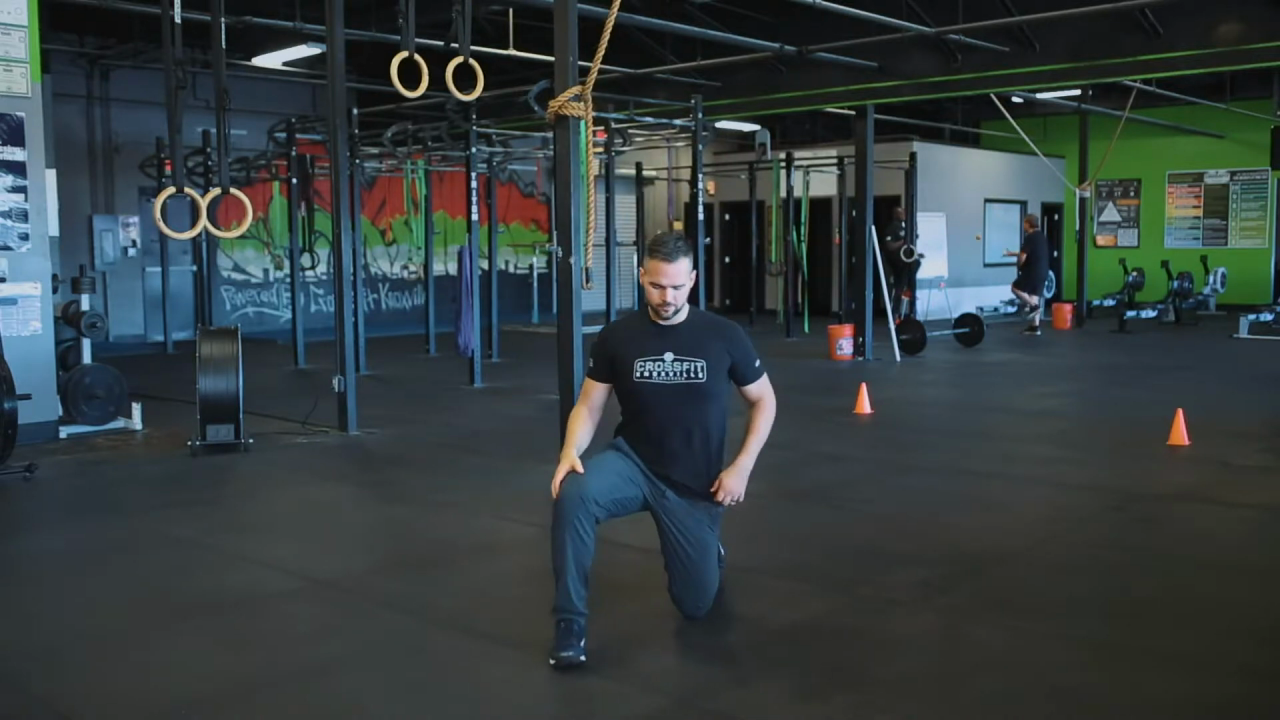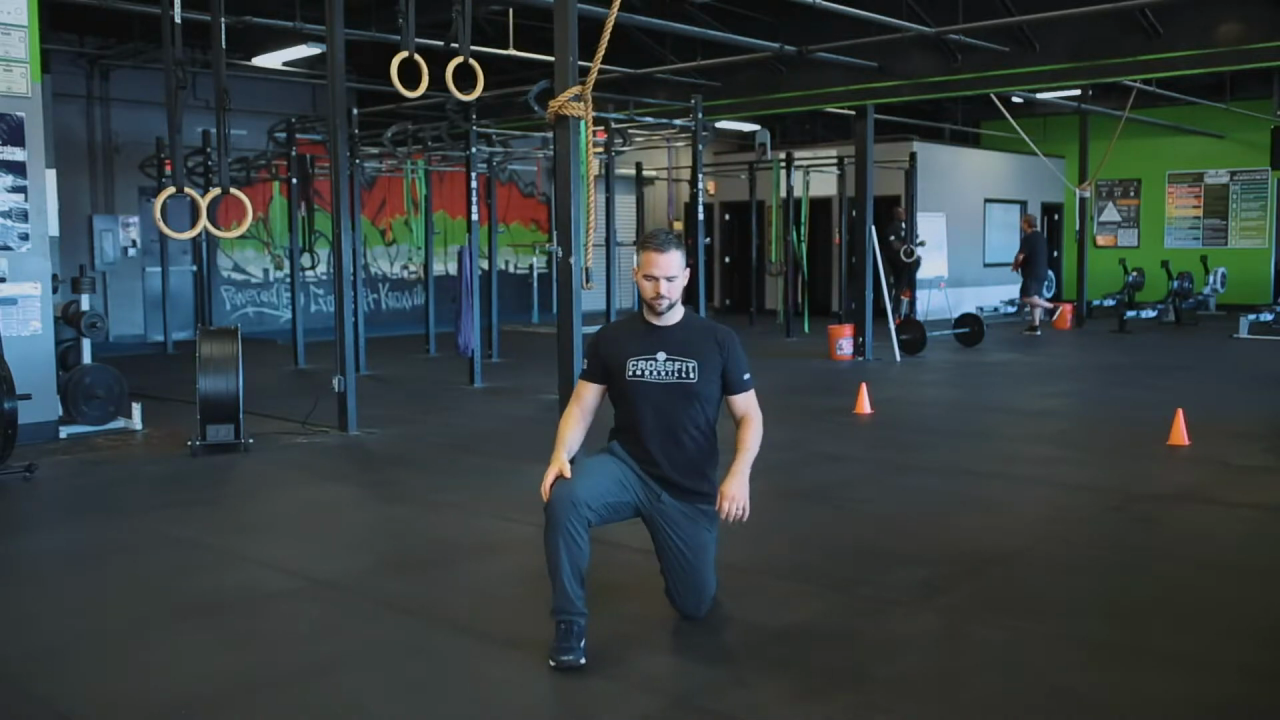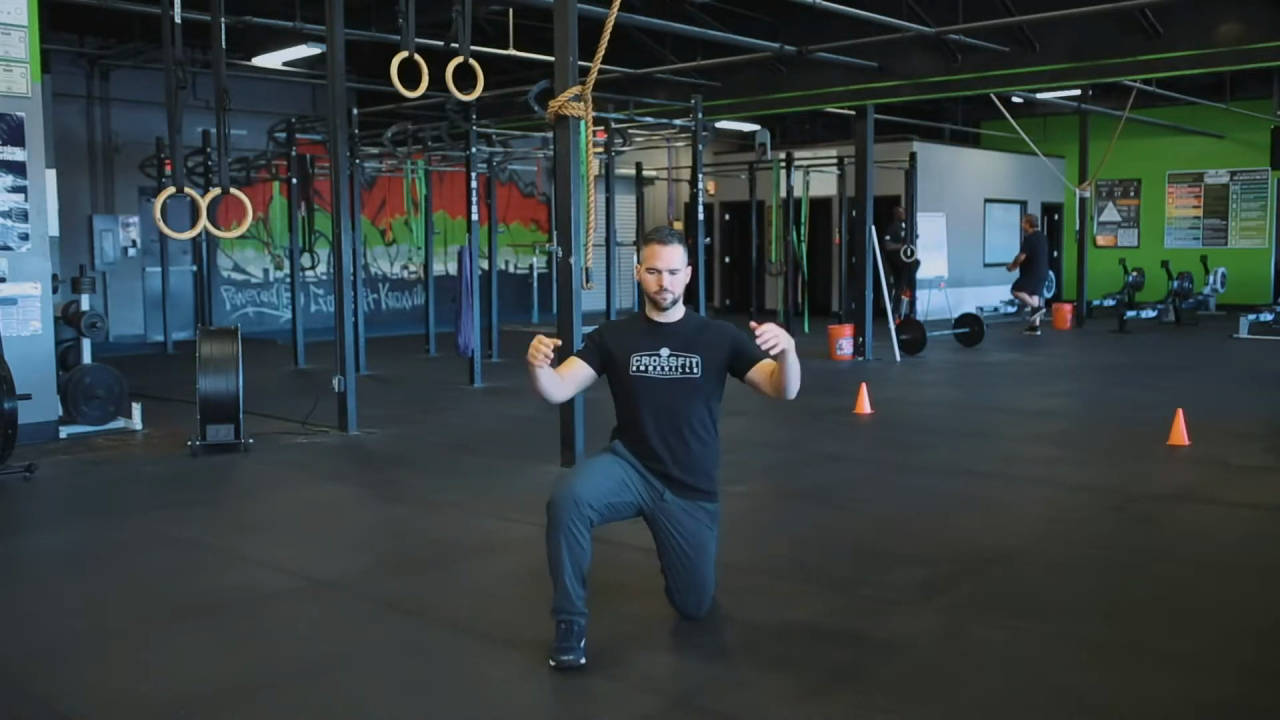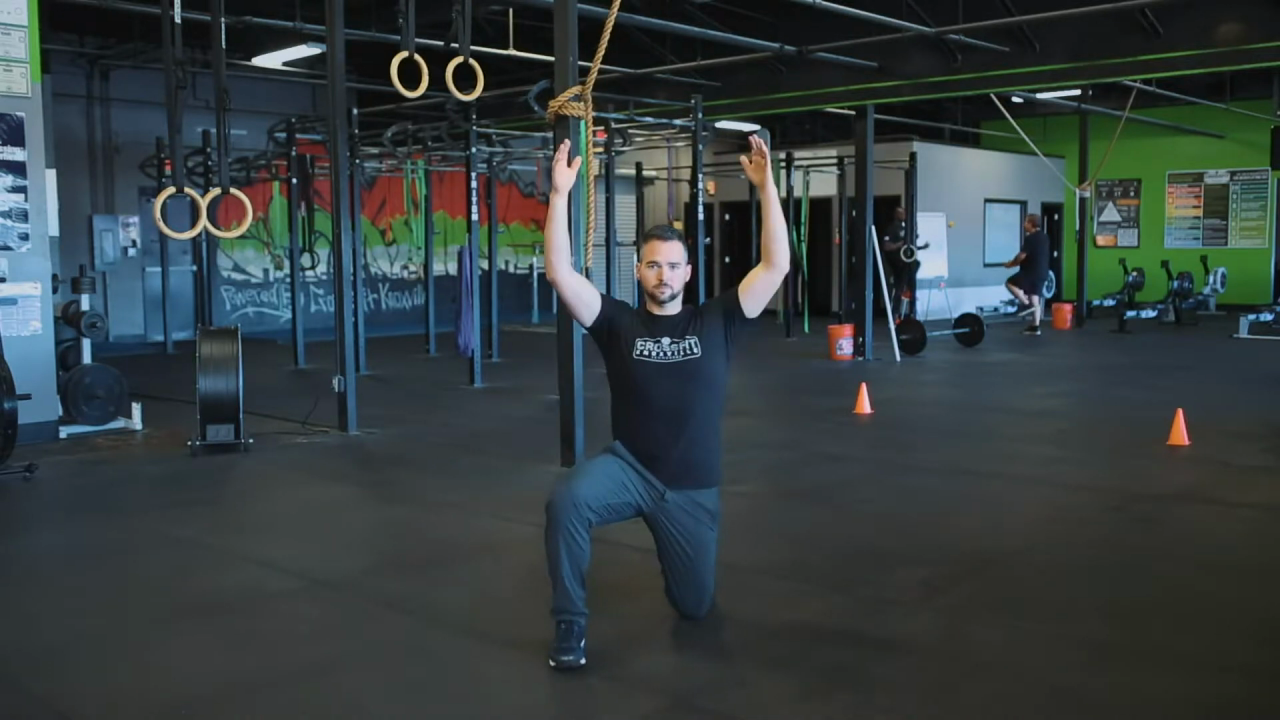
dt=0.5s
person 1, frame 1
left shoulder: (725, 336)
right shoulder: (615, 338)
left elbow: (763, 401)
right elbow: (589, 406)
left wrist: (742, 466)
right wrist: (570, 452)
left hip: (695, 483)
right hip: (632, 461)
left knee: (696, 604)
right knee: (573, 495)
left ankle: (705, 547)
right ankle: (570, 624)
person 1, frame 2
left shoulder: (718, 341)
right shoulder: (610, 339)
left elbow: (749, 416)
right elbow: (581, 407)
left wrist: (739, 473)
right wrist: (560, 455)
left hip: (690, 486)
right hip: (625, 466)
left knee: (695, 606)
right knee: (563, 500)
left ankle: (680, 552)
right ankle: (569, 624)
person 1, frame 3
left shoulder: (718, 336)
right shoulder: (613, 336)
left elbow: (784, 389)
right elbow: (556, 388)
left wrist: (786, 350)
right wrist: (537, 365)
left hip: (691, 486)
right hip: (628, 465)
left knee: (695, 606)
right knee: (566, 500)
left ankle: (677, 560)
right ankle: (569, 625)
person 1, frame 4
left shoulder: (716, 322)
right shoulder: (618, 323)
left elbow: (777, 266)
right elbow: (559, 272)
left wrist: (766, 186)
right wrist: (560, 193)
left hip: (691, 488)
right hip: (628, 467)
left knee: (694, 606)
right knee: (566, 502)
left ankle: (672, 551)
right ankle: (570, 623)
